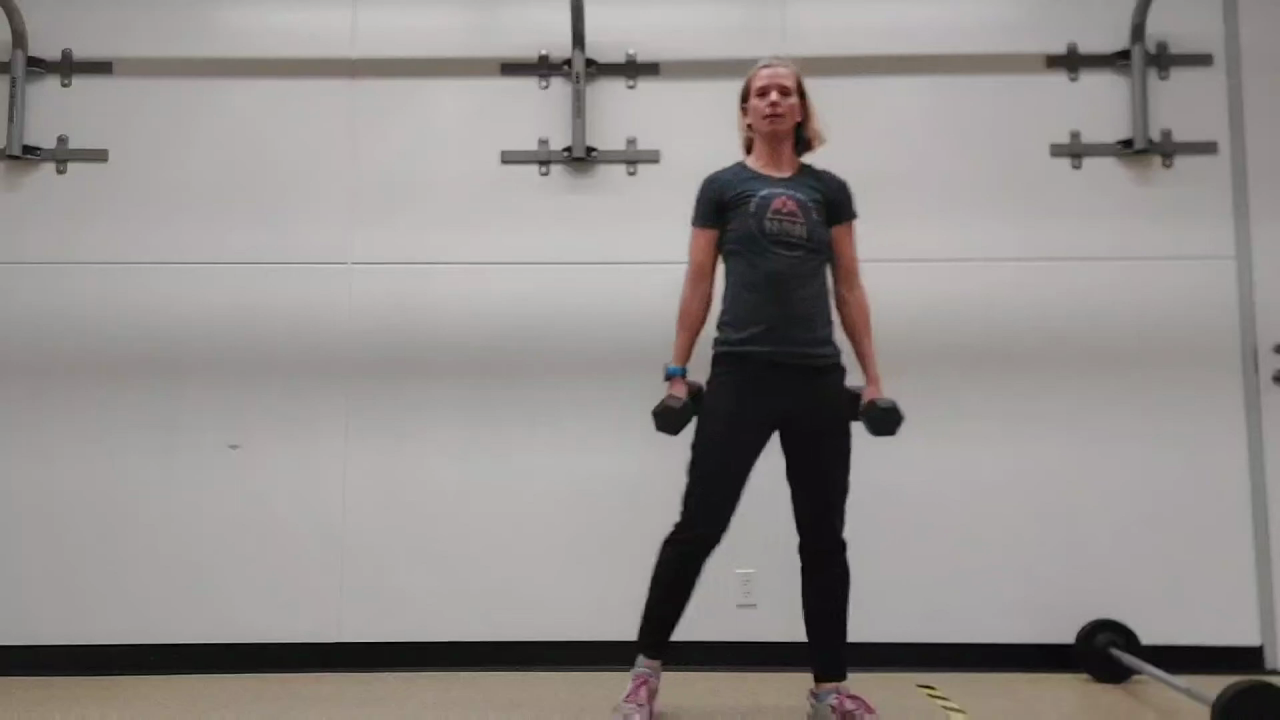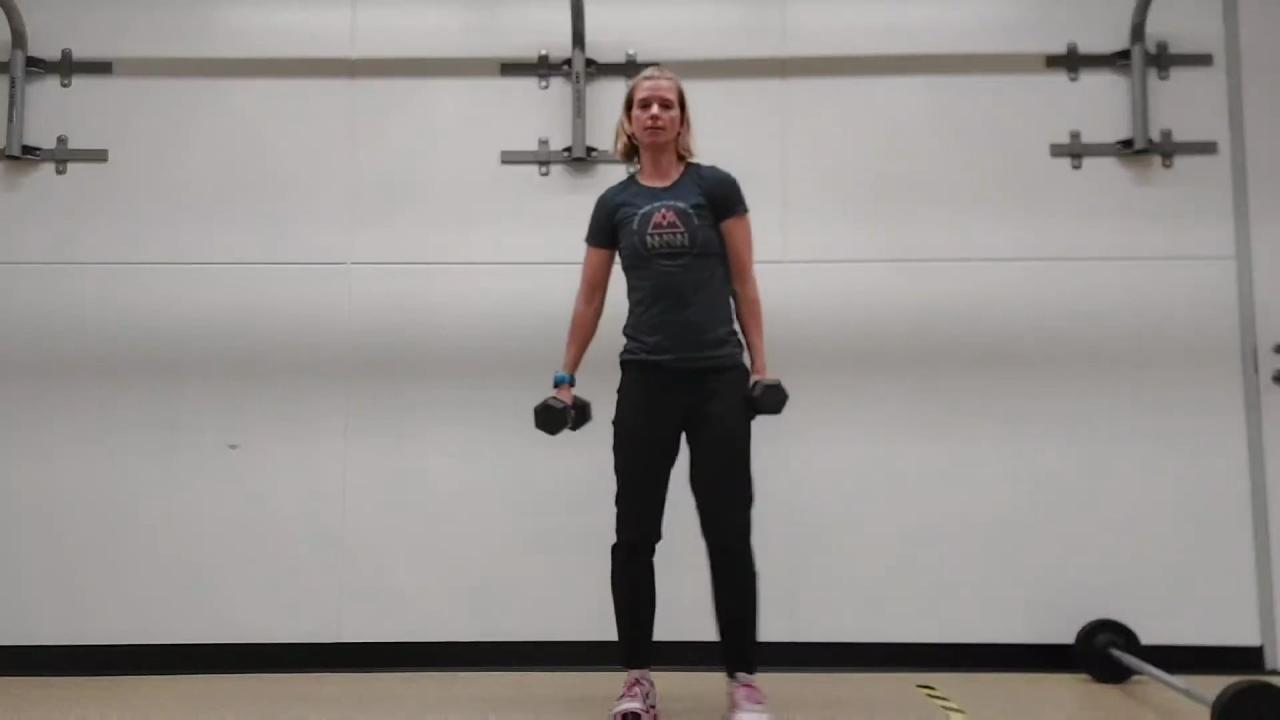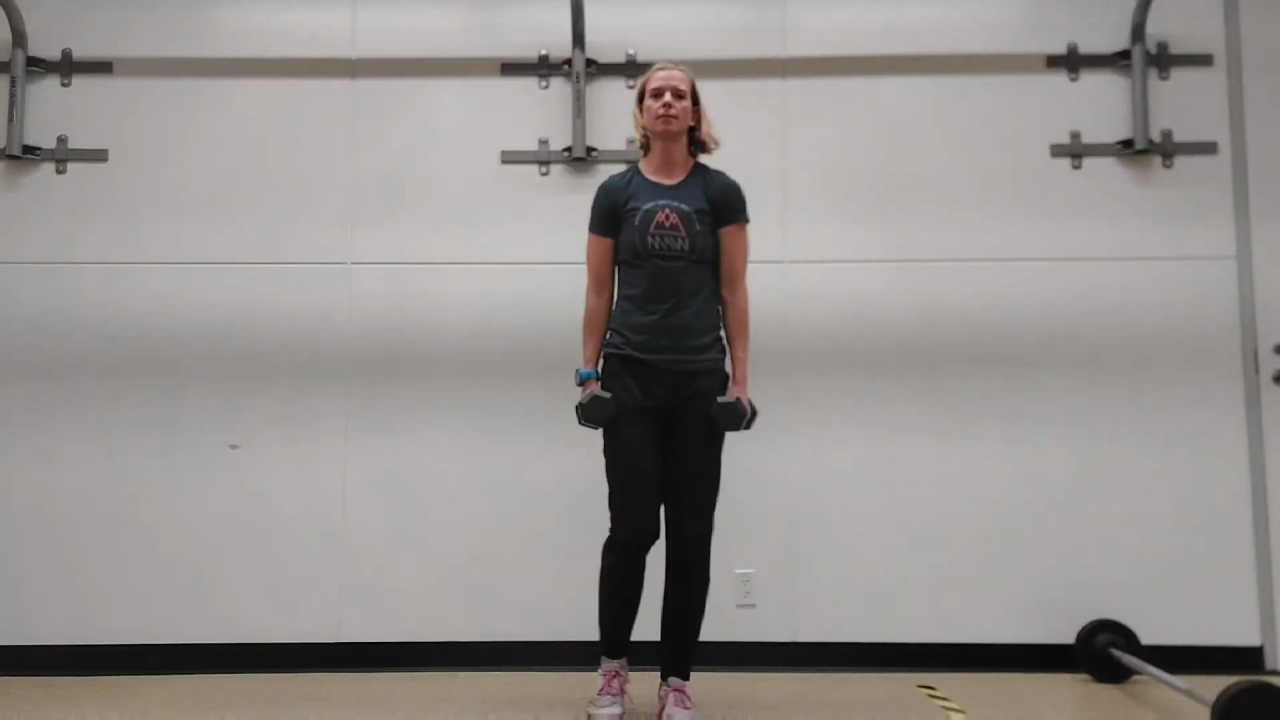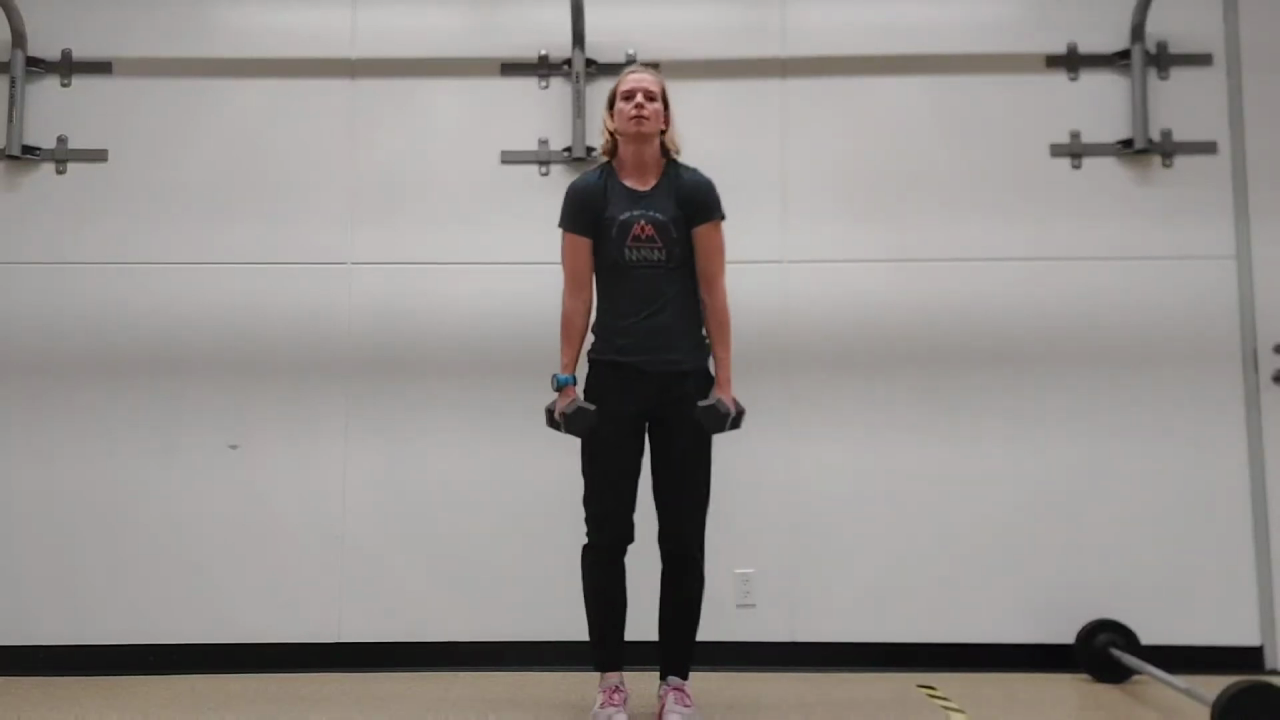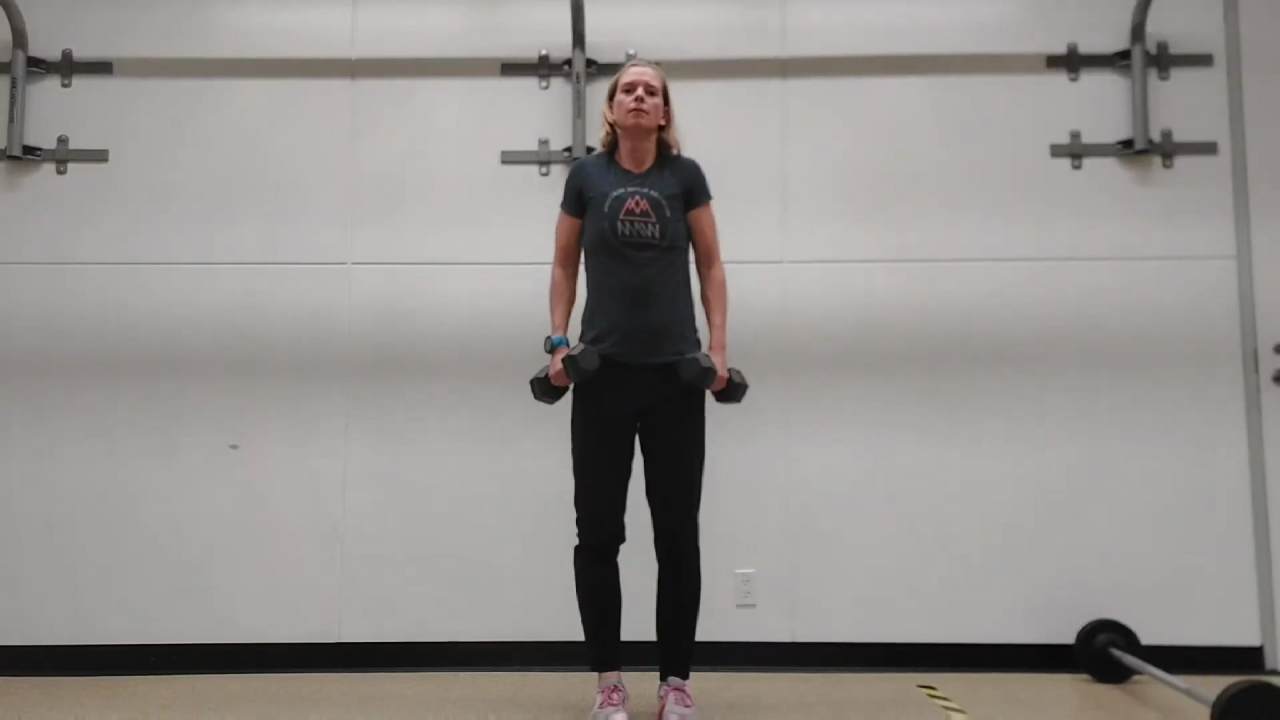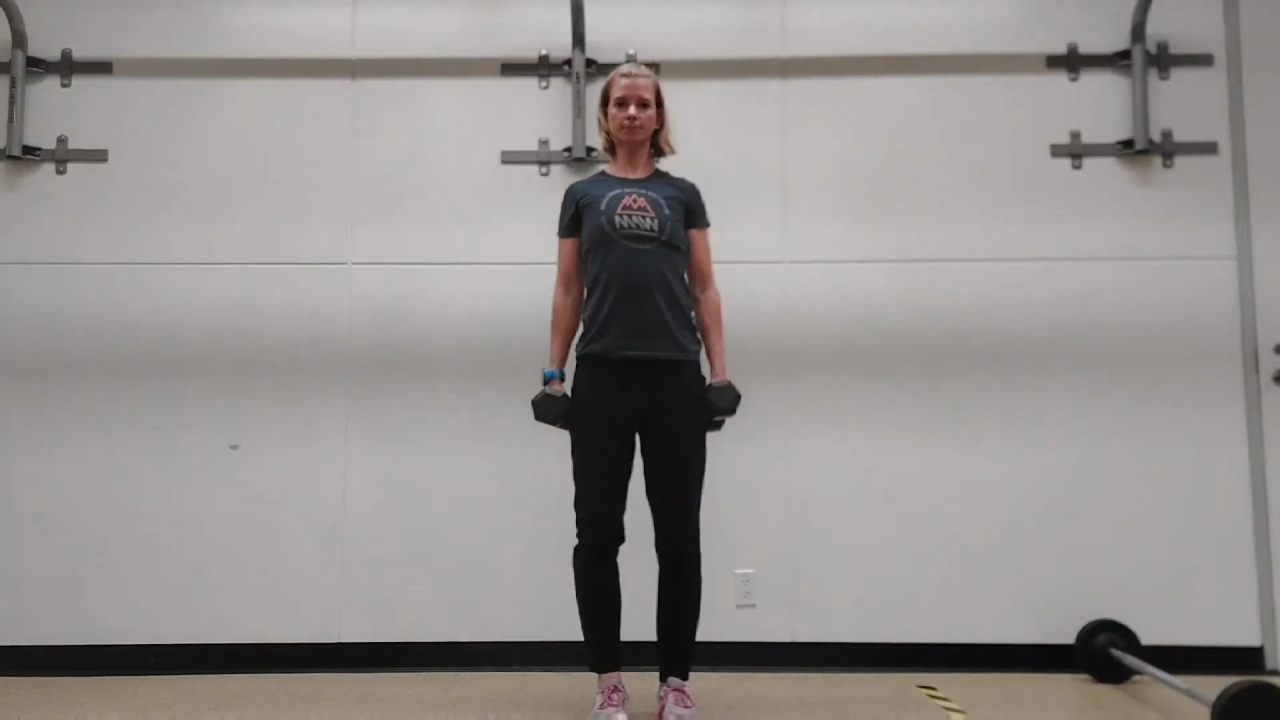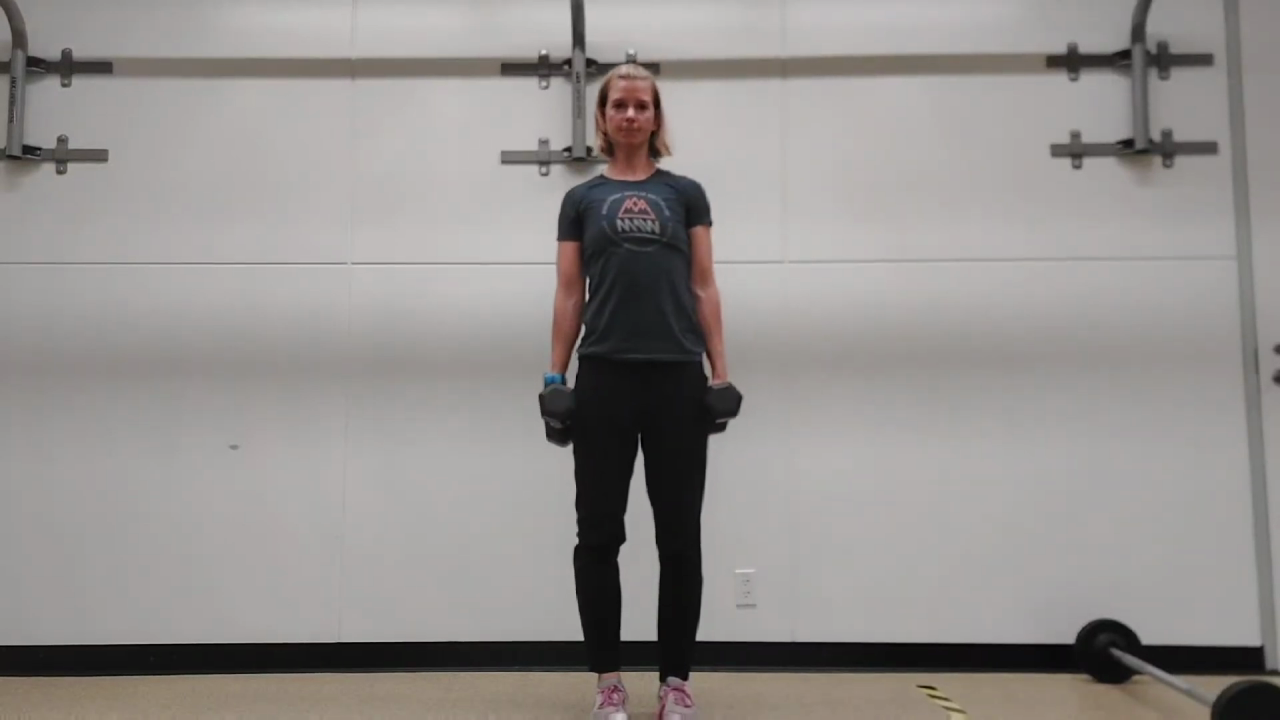
dt=0.5s
person 1, frame 1
left shoulder: (830, 189)
right shoulder: (722, 186)
left elbow: (849, 287)
right elbow: (698, 284)
left wrist: (872, 375)
right wrist: (677, 371)
left hip: (817, 376)
right hip: (742, 372)
left knee: (824, 535)
right knee: (699, 525)
person 1, frame 2
left shoulder: (716, 186)
right shoulder: (613, 203)
left elbow: (744, 282)
right elbow: (589, 299)
left wrist: (760, 363)
right wrist: (565, 377)
left hip: (718, 376)
right hip: (646, 378)
left knee: (727, 526)
right knee: (635, 533)
person 1, frame 3
left shoulder: (721, 191)
right shoulder: (615, 192)
left elbow: (734, 291)
right elbow: (599, 290)
left wrist: (740, 376)
right wrist: (589, 373)
left hip: (698, 380)
right hip: (630, 375)
left knee: (690, 534)
right knee: (632, 527)
person 1, frame 4
left shoulder: (693, 187)
right shoulder: (587, 191)
left elbow: (713, 290)
right elbow: (576, 293)
left wrist: (723, 378)
right wrist: (566, 378)
left hip: (683, 380)
right hip: (613, 378)
left knee: (683, 535)
right knee: (607, 532)
person 1, frame 5
left shoulder: (685, 174)
right shoulder: (587, 174)
left elbow: (710, 267)
right elbow: (564, 267)
left wrist: (717, 347)
right wrist: (558, 340)
left hip: (674, 376)
right hip: (603, 375)
left knee: (678, 531)
right knee: (598, 530)
person 1, frame 6
left shoulder: (683, 194)
right shoulder: (583, 194)
left elbow: (704, 288)
right elbow: (567, 291)
left wrist: (720, 370)
right wrist: (552, 372)
left hip: (674, 376)
right hip: (602, 375)
left knee: (679, 535)
right knee: (598, 532)
person 1, frame 7
left shoulder: (685, 192)
right shoulder: (581, 198)
left elbow: (704, 287)
right elbow: (569, 295)
left wrist: (720, 371)
right wrist: (554, 377)
left hip: (676, 376)
right hip: (604, 376)
left knee: (680, 535)
right knee: (598, 533)
